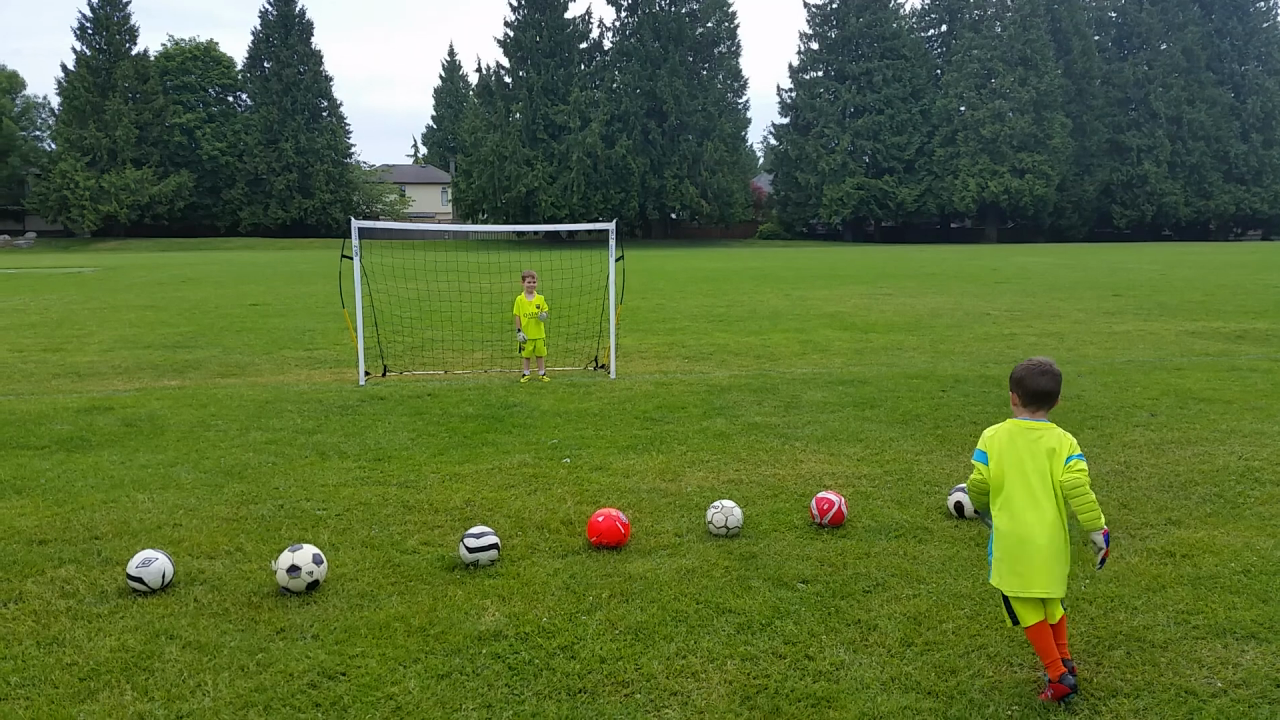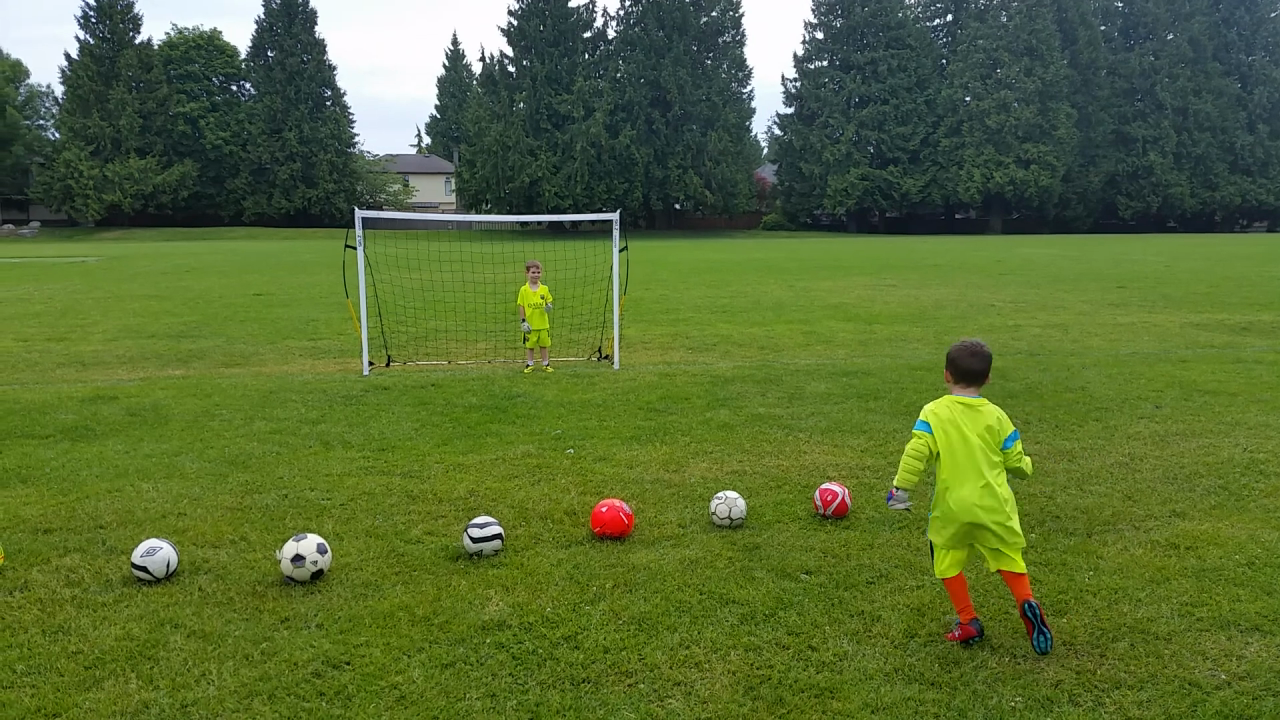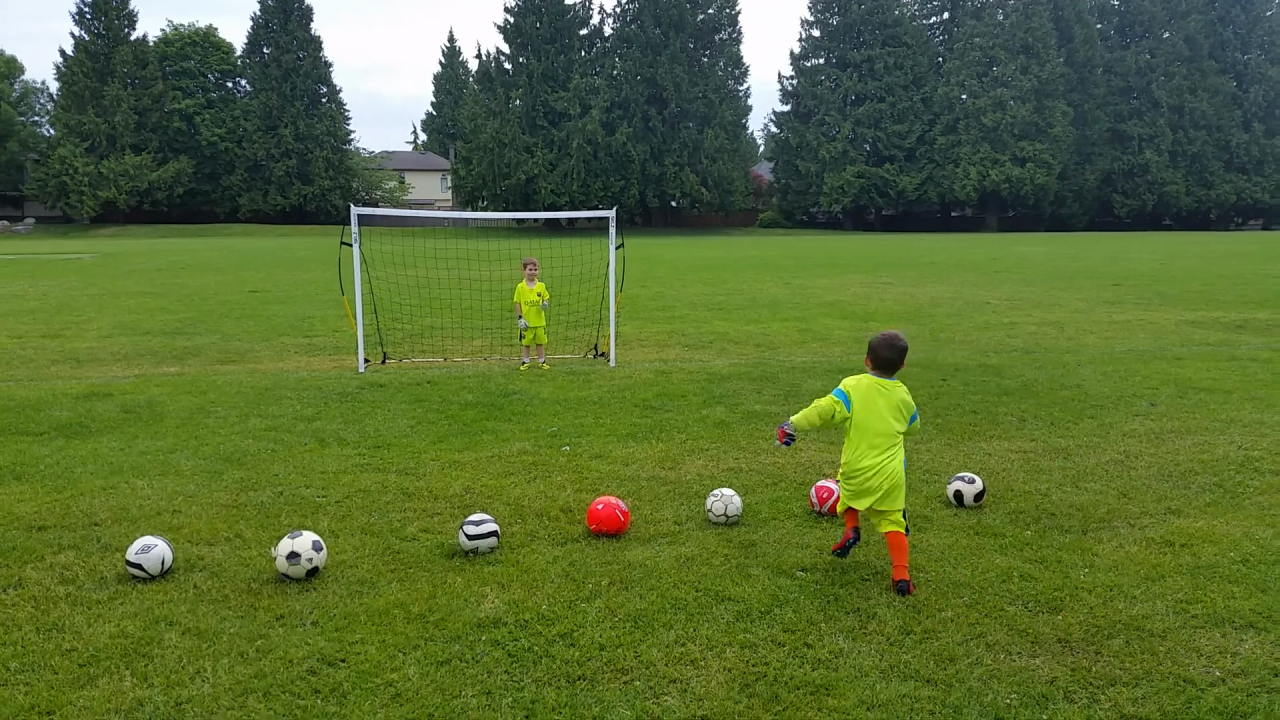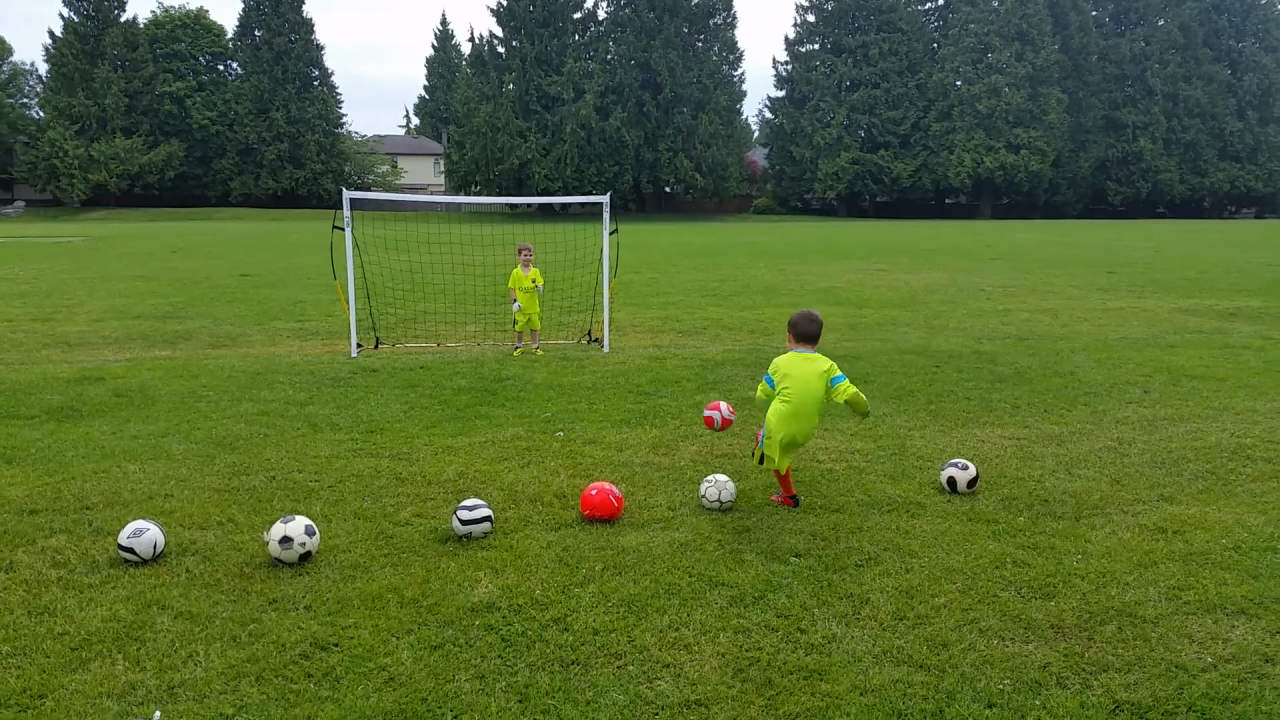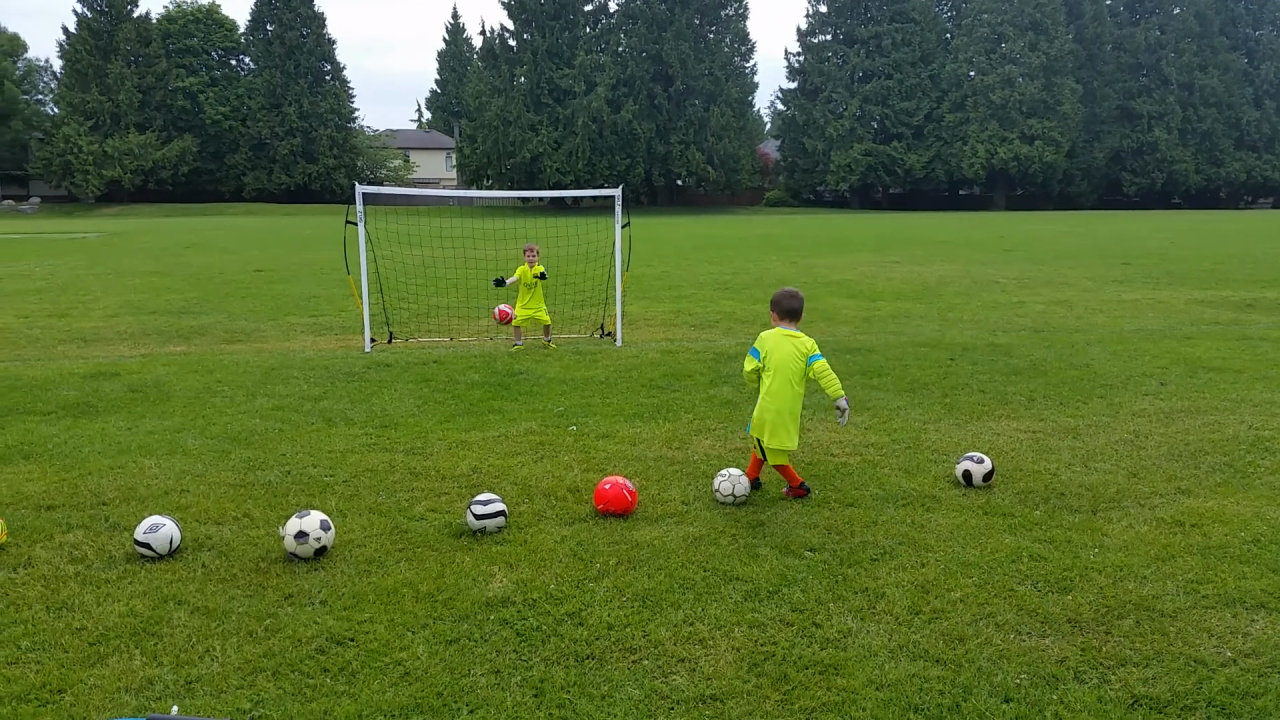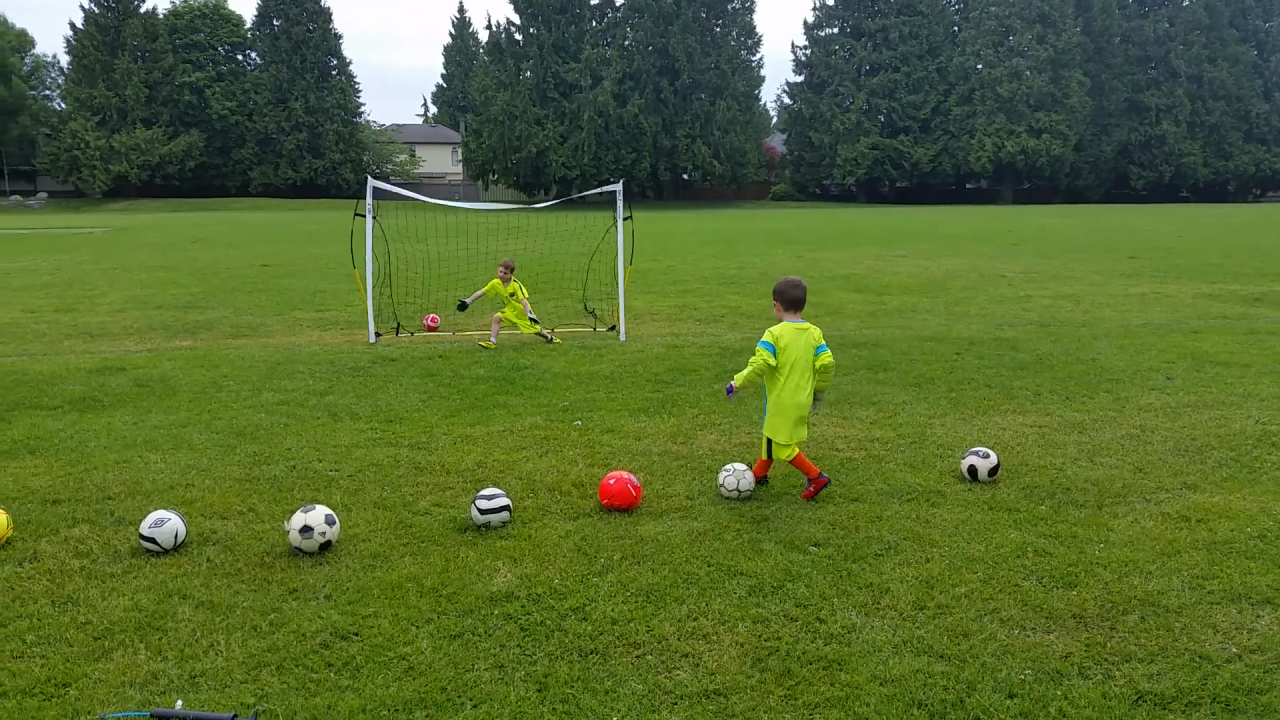
dt=0.3s
person 1, frame 1
left shoulder: (994, 437)
right shoulder: (1064, 441)
left elbow: (980, 484)
right elbow: (1079, 490)
left wrist: (984, 510)
right wrist: (1099, 533)
left hip: (1013, 542)
right hip: (1053, 541)
left knee: (1030, 613)
right knee: (1052, 601)
left ankle: (1059, 676)
right ankle: (1061, 664)
person 1, frame 2
left shoulder: (933, 412)
right shoulder: (997, 415)
left elbow: (916, 454)
right elbow: (1016, 462)
left wrist: (899, 488)
right wrist: (1027, 465)
left hip: (953, 506)
right hip: (995, 505)
left knee: (948, 561)
right knee: (1009, 559)
left ankle: (968, 623)
right ankle: (1028, 604)
person 1, frame 3
left shoulder: (851, 387)
right shoulder: (904, 396)
left elbow: (825, 410)
right elbow: (912, 427)
left wrist: (791, 427)
left hip: (857, 470)
right hip: (891, 472)
left knee: (849, 497)
right knee: (894, 525)
left ankle: (851, 530)
right ankle: (902, 577)
person 1, frame 4
left shoulder: (780, 363)
right shoulder: (827, 367)
left elbow: (764, 394)
right elbow: (849, 394)
right wrist: (864, 408)
left hip: (779, 427)
right hip: (803, 433)
left knee: (775, 456)
right knee: (782, 452)
left ankle: (788, 495)
person 1, frame 5
left shoulder: (765, 338)
right shoulder: (808, 343)
left elbow: (750, 372)
right elbow: (823, 372)
right wrist: (840, 399)
left hip: (769, 406)
right hip: (791, 408)
left knee: (773, 451)
right knee: (761, 441)
left ankle: (797, 486)
right ankle: (751, 478)
person 1, frame 6
left shoulder: (775, 334)
right shoulder: (815, 333)
left elbow: (759, 366)
right elbow: (827, 364)
left wrist: (736, 383)
right wrist: (818, 391)
left hip: (783, 403)
right hip: (803, 402)
left knee: (782, 446)
right knee: (773, 440)
left ankle: (816, 477)
right ankle: (758, 474)
